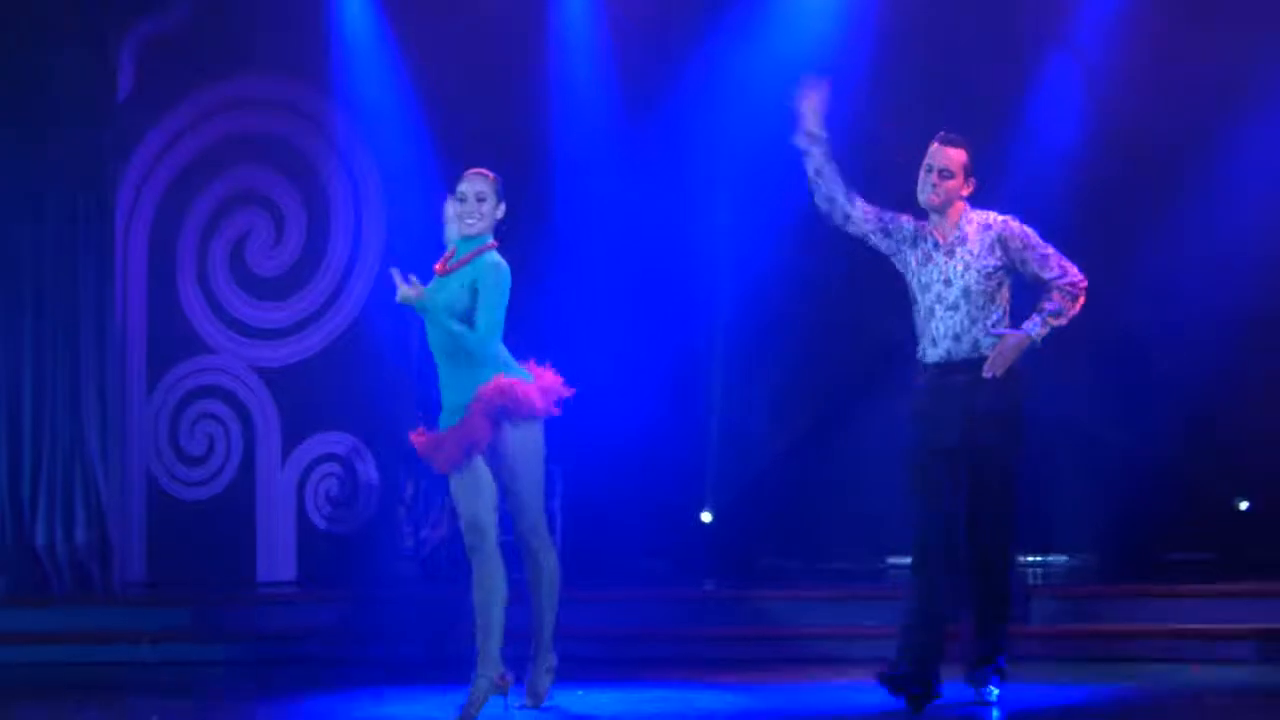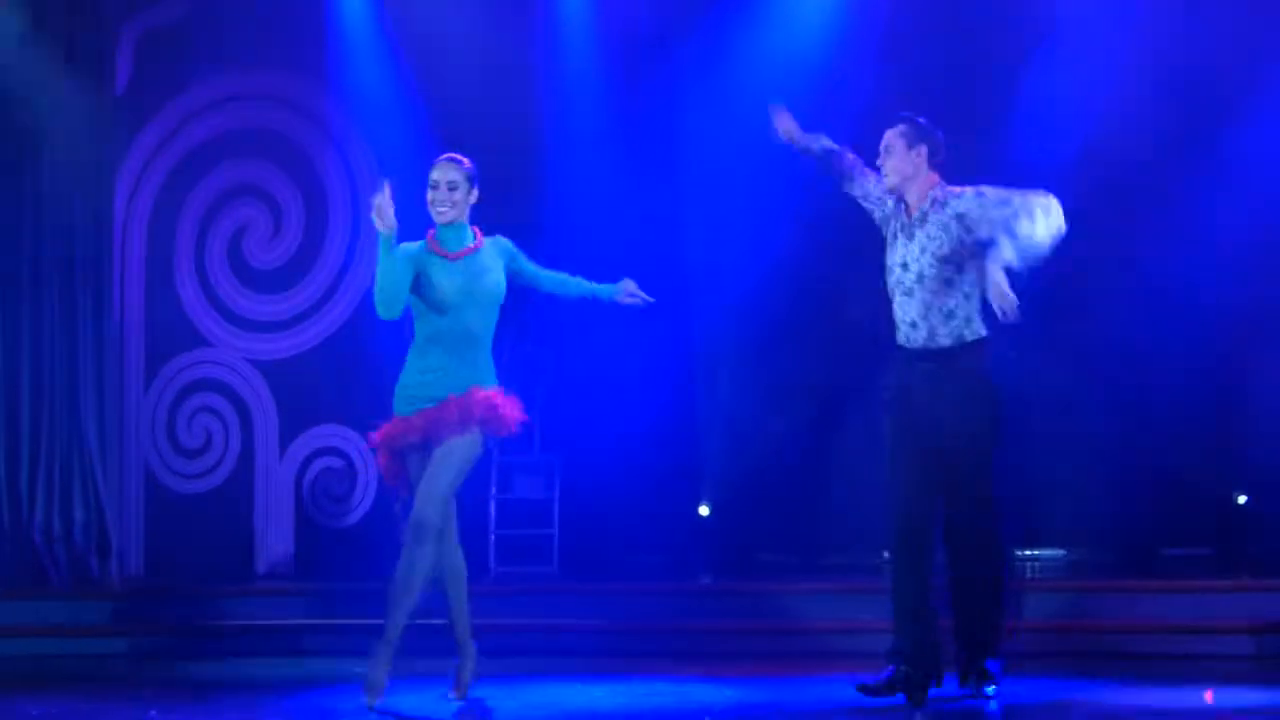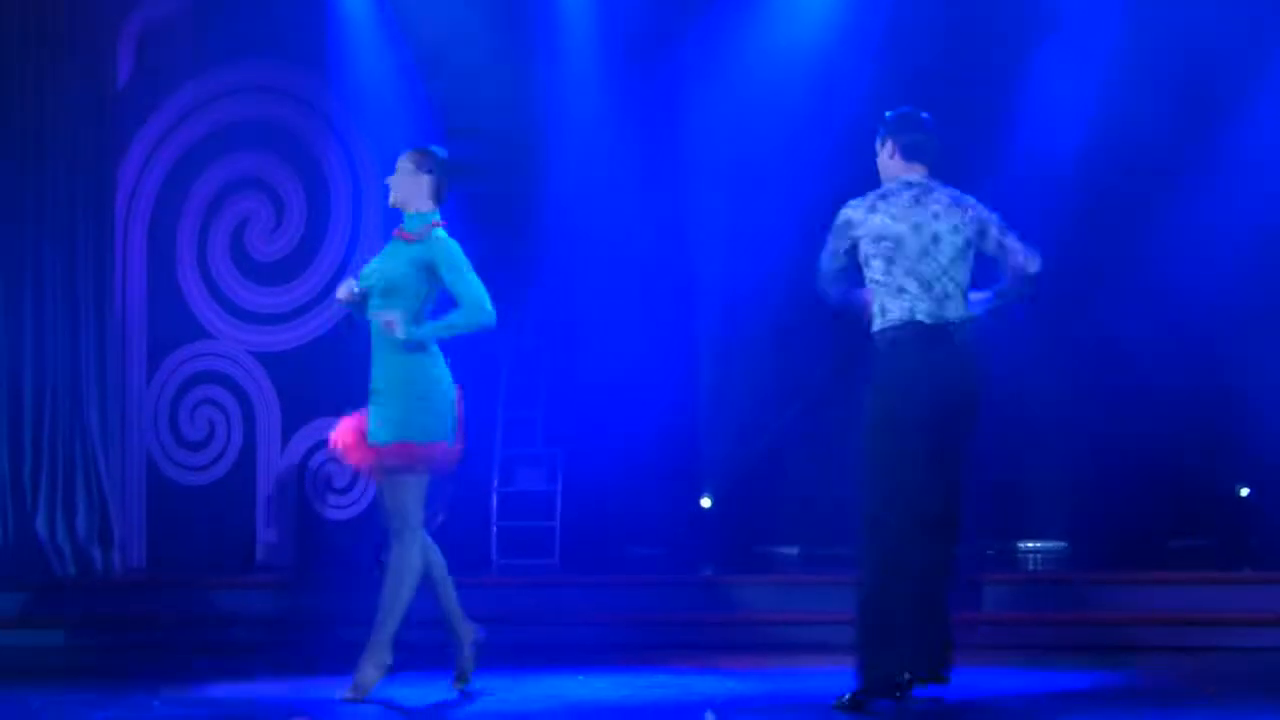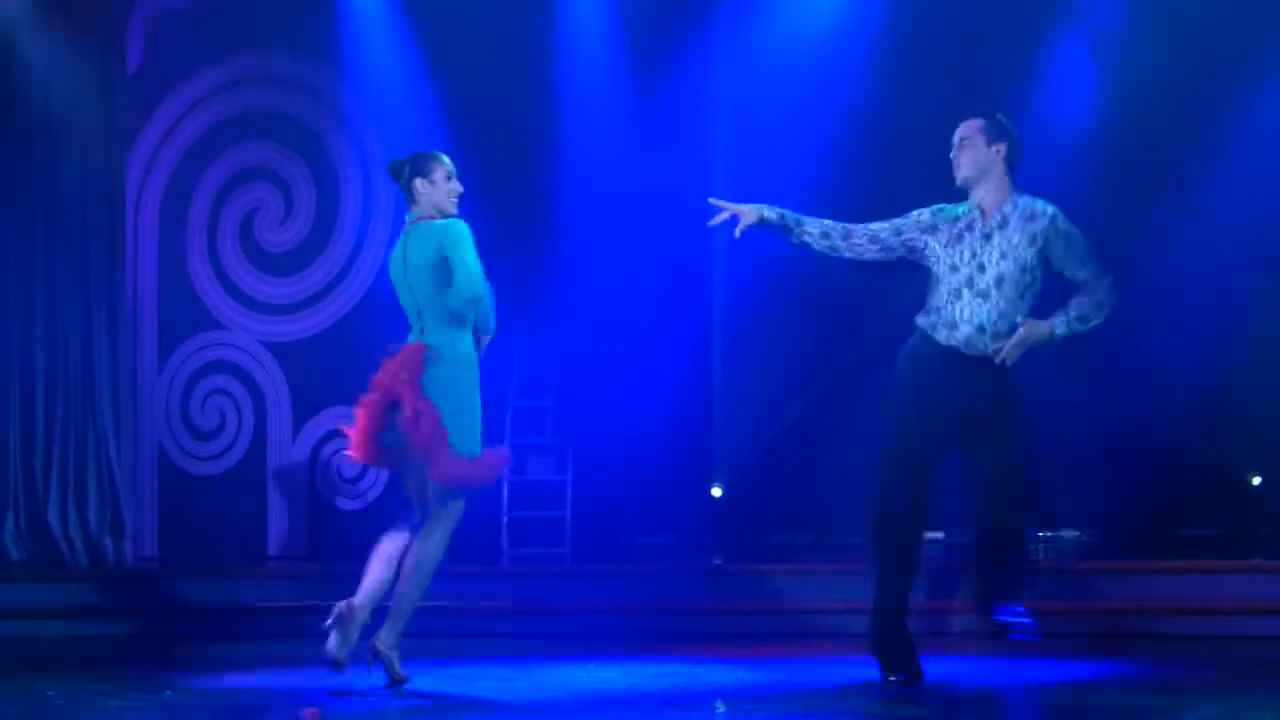
dt=0.4s
person 1, frame 1
left shoulder: (1000, 231)
right shoulder: (903, 238)
left elbow: (1070, 284)
right elbow: (834, 201)
left wrist: (1026, 336)
right wrist: (812, 130)
left hip: (989, 391)
right hip: (935, 393)
left knee: (992, 530)
right knee: (936, 531)
left ankle: (989, 659)
right ankle: (920, 665)
person 1, frame 2
left shoulder: (964, 205)
right shoulder: (893, 209)
left elbow: (1045, 211)
right elbow: (858, 176)
left wrist: (1002, 258)
right wrist: (809, 143)
left hip: (960, 375)
right hip: (910, 378)
left knee: (969, 516)
right knee: (910, 517)
left ankle: (980, 658)
right ankle: (913, 663)
person 1, frame 3
left shoulder: (857, 214)
right shoulder: (966, 209)
left elbow: (837, 281)
right elbow: (1026, 266)
left hip: (899, 365)
right hip: (952, 365)
left knee: (890, 513)
right knee: (936, 510)
left ankle: (889, 670)
right ankle: (930, 656)
person 1, frame 4
left shoulder: (1042, 223)
right shoulder: (936, 223)
left elbow: (1095, 292)
right elbow: (853, 241)
left wrist: (1047, 328)
right wrist: (772, 218)
left hip: (987, 387)
right hip: (923, 377)
left knee: (1003, 509)
right knee: (897, 509)
left ankle: (998, 599)
right ankle: (893, 647)
person 2, frame 1
left shoulder: (492, 267)
right shoulder: (453, 258)
left elbow: (480, 342)
left wrist: (422, 306)
left hip: (505, 403)
right hip: (462, 414)
left knee: (532, 533)
right knee: (479, 540)
left ankle: (542, 661)
right ankle: (488, 670)
person 2, frame 2
left shoulder: (499, 250)
right shoulder: (412, 255)
left elbow: (541, 279)
right elbow: (388, 309)
left wrist: (607, 291)
right wrist: (385, 240)
left hip: (474, 400)
right hip: (423, 397)
left knee: (424, 523)
right knee: (438, 526)
left ankle: (385, 651)
right ankle: (464, 647)
person 2, frame 3
left shoulder: (439, 245)
right shoulder: (401, 244)
left elbow: (482, 313)
right elbow: (371, 287)
left wrist: (415, 332)
right wrist: (355, 289)
left hip: (414, 400)
right hip: (394, 399)
left knee: (405, 525)
right knee: (407, 523)
left ankle: (376, 655)
right ankle: (459, 628)
person 2, frame 4
left shoulder: (402, 251)
right shoulder: (454, 232)
right elbow: (473, 286)
right wrist: (484, 325)
left hip: (406, 385)
right hip: (445, 386)
left knee: (417, 520)
right knee: (442, 518)
left ankle: (357, 609)
right ankle: (389, 636)
